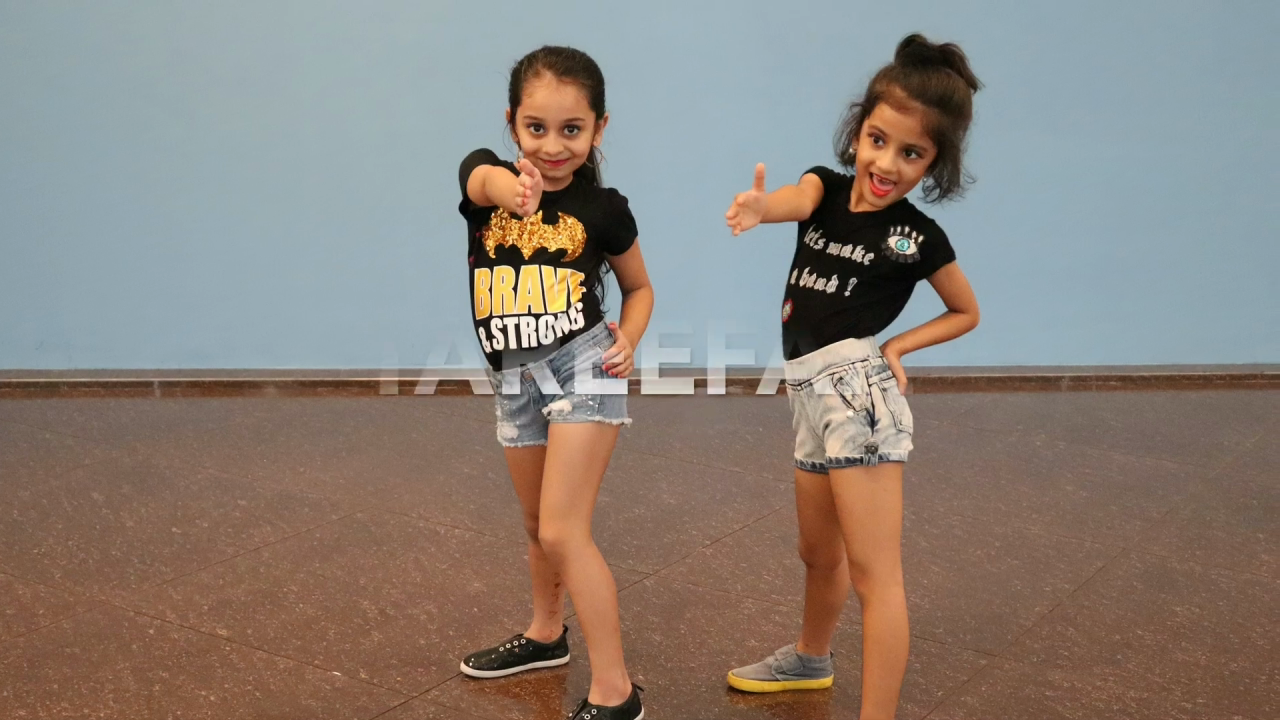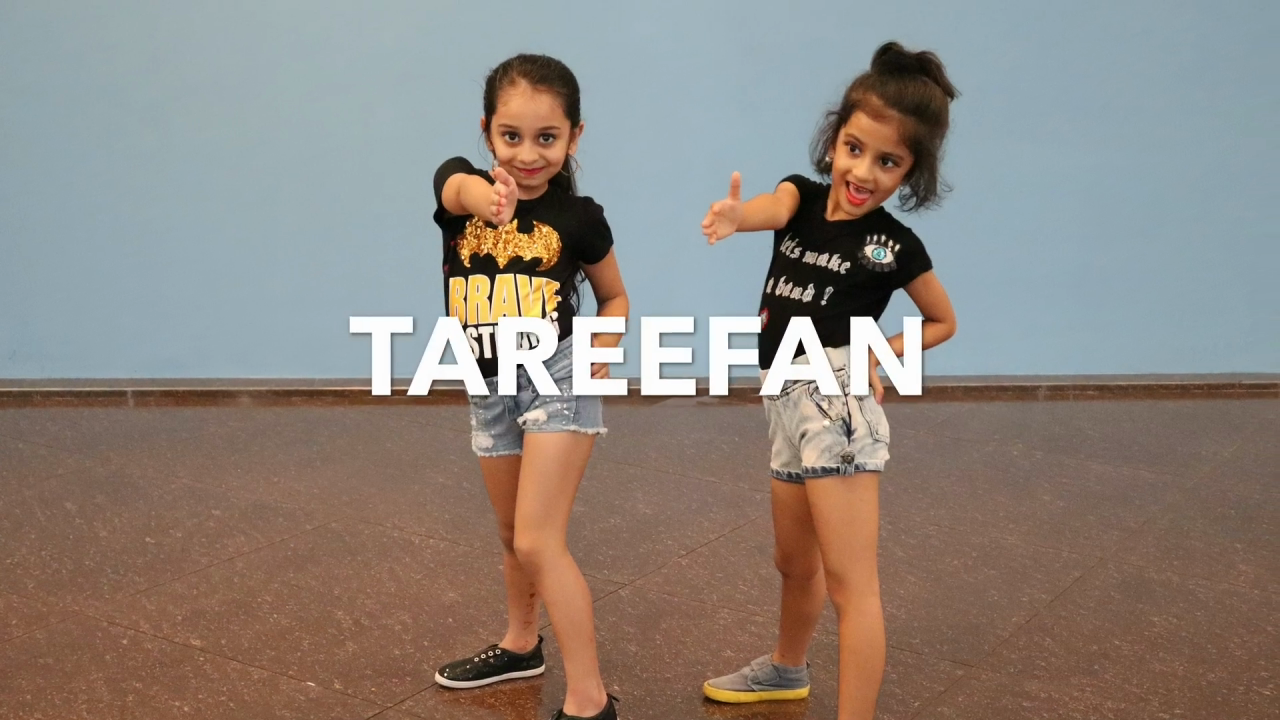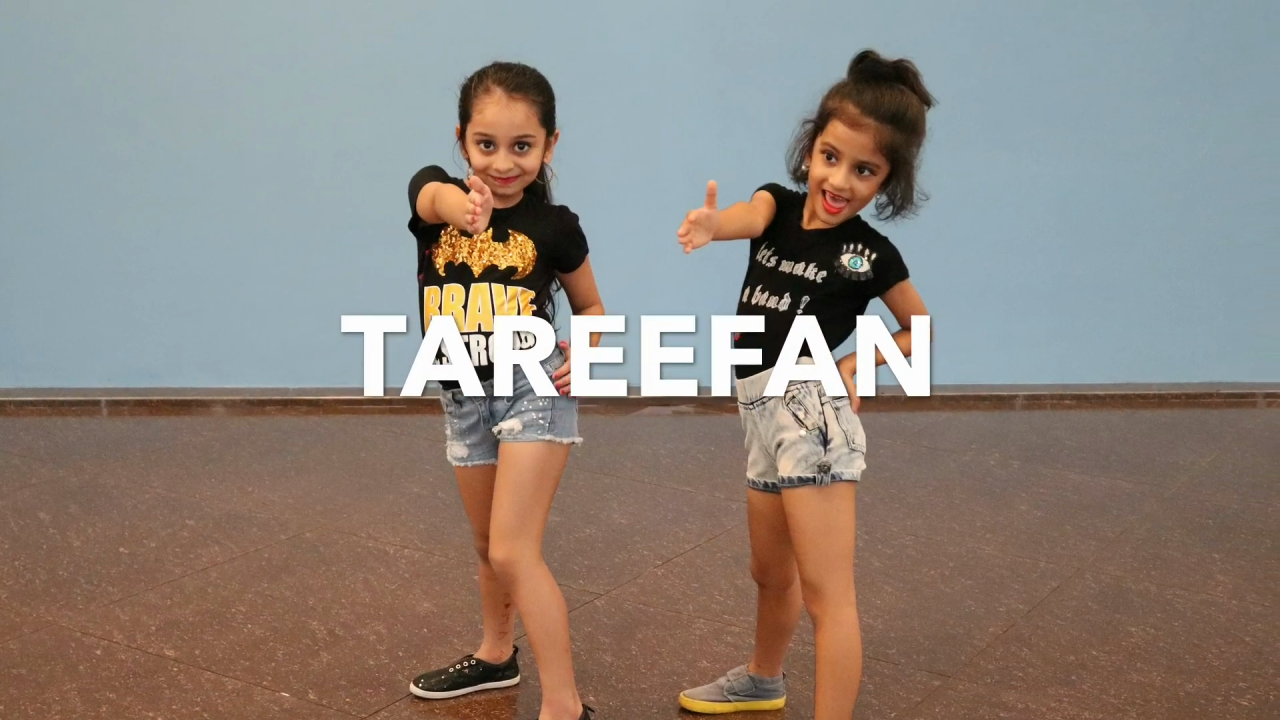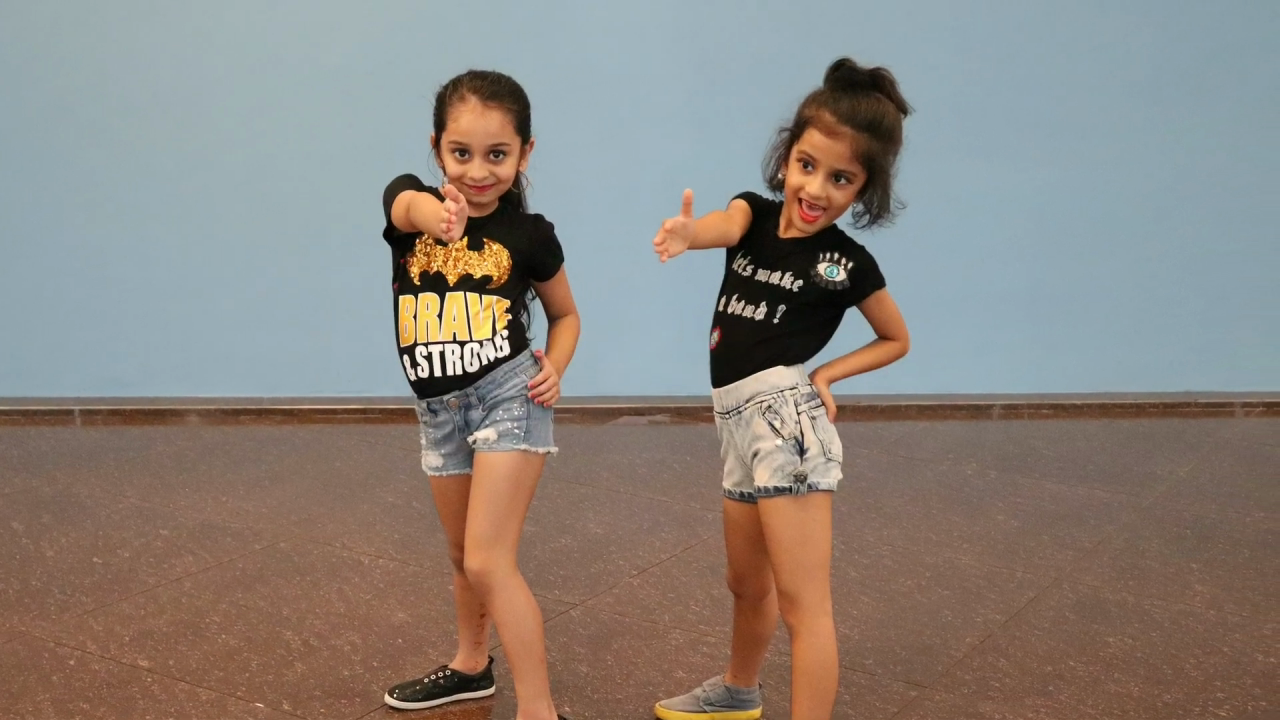
dt=0.7s
person 1, frame 1
left shoulder: (918, 237)
right shoulder: (825, 186)
left elbow: (967, 312)
right elbow: (795, 200)
left wrist: (897, 347)
right wrist: (760, 206)
left hip: (857, 388)
right hip: (811, 392)
left knee: (873, 574)
right knee: (818, 551)
right ankle: (810, 659)
person 1, frame 2
left shoulder: (896, 246)
right shoulder: (803, 194)
left elbow: (943, 321)
right elbow: (774, 207)
left wrist: (874, 357)
right wrist: (735, 214)
left hip: (835, 399)
right hip: (787, 402)
left knee: (850, 583)
right knee: (795, 561)
person 1, frame 3
left shoulder: (872, 254)
right shoulder: (779, 203)
left elbow: (919, 331)
right elbow: (748, 216)
left wrist: (853, 364)
right wrist: (711, 223)
left hip: (810, 406)
right hip: (762, 409)
left knee: (826, 593)
right knee: (771, 571)
person 1, frame 4
left shoulder: (846, 263)
right shoulder: (753, 213)
left elbow: (897, 340)
right elbow: (724, 227)
left wrist: (826, 373)
right wrist: (685, 234)
left hip: (785, 417)
right hip: (739, 418)
left knee: (802, 603)
right knee: (747, 582)
person 2, frame 1
left shoulder: (604, 207)
right shoulder: (486, 175)
left elbow: (639, 287)
right elbow: (486, 182)
left wrist: (627, 340)
right wrist: (513, 190)
left hip: (582, 367)
right hip: (514, 379)
left knee: (563, 532)
right knee: (536, 526)
right ankle: (545, 633)
person 2, frame 2
left shoulder: (579, 216)
right shoulder: (463, 183)
left elbow: (614, 296)
right elbow: (461, 189)
left wrist: (603, 351)
right wrist: (489, 197)
left hip: (557, 376)
right hip: (488, 389)
left knee: (538, 541)
right knee: (512, 535)
right ankle: (520, 644)
person 2, frame 3
left shoulder: (554, 225)
right shoulder: (435, 191)
left elbow: (590, 305)
right elbow: (437, 198)
left wrist: (579, 358)
right wrist: (464, 207)
left hip: (532, 387)
right hip: (463, 398)
left knee: (514, 552)
right knee: (487, 545)
right ankle: (495, 654)
person 2, frame 4
left shoulder: (529, 232)
right shoulder: (409, 200)
left elbow: (565, 314)
right elbow: (408, 207)
left wrist: (554, 367)
right wrist: (437, 218)
left hip: (507, 396)
right hip: (438, 408)
left knee: (489, 561)
right knee: (462, 555)
right ankle: (470, 664)
